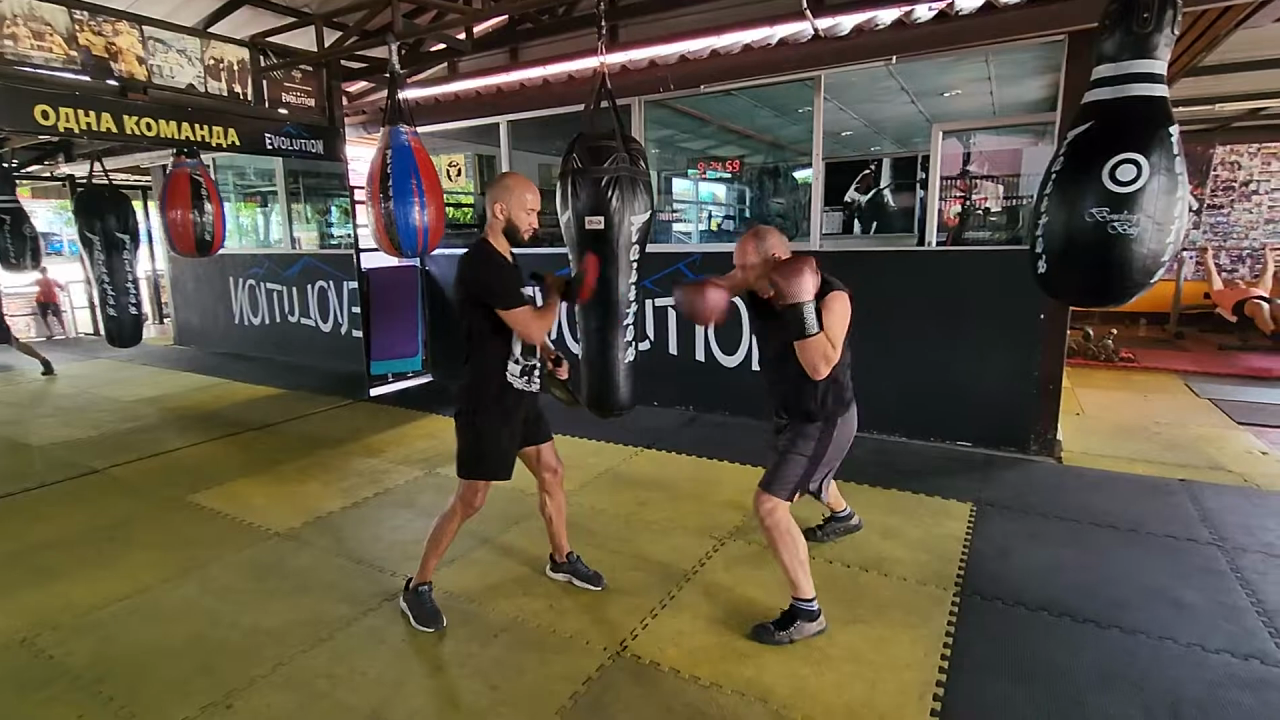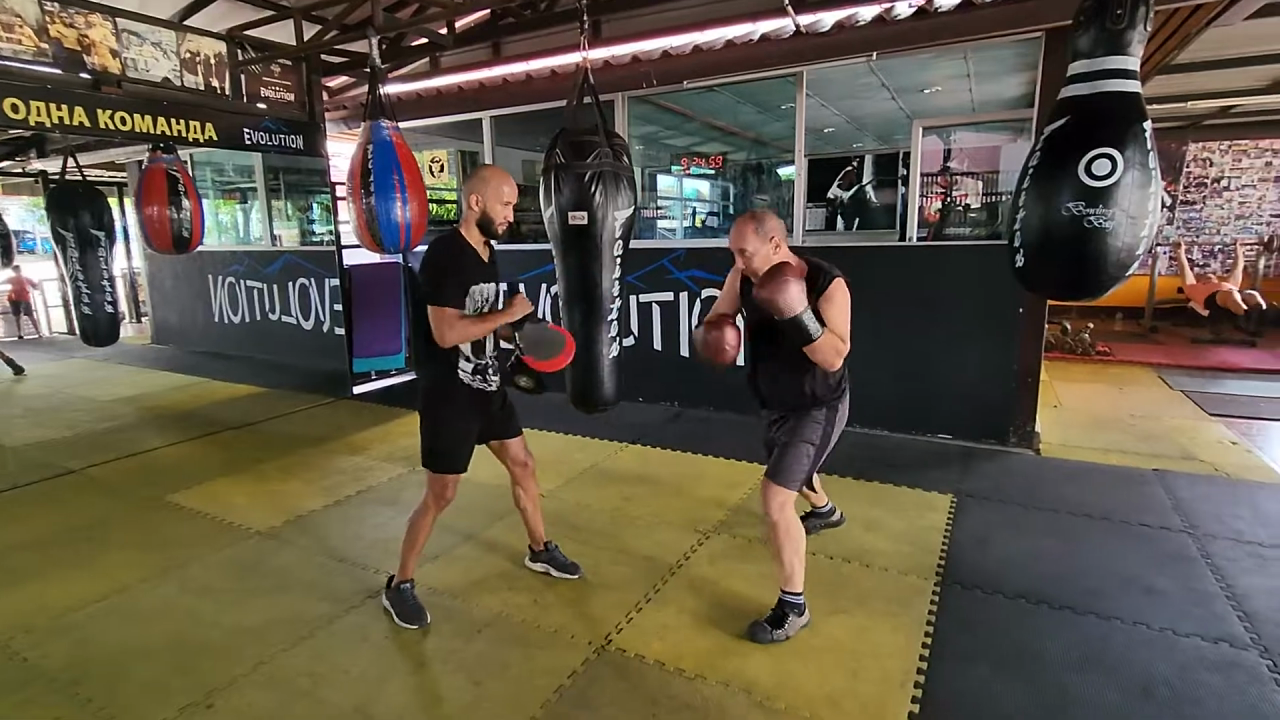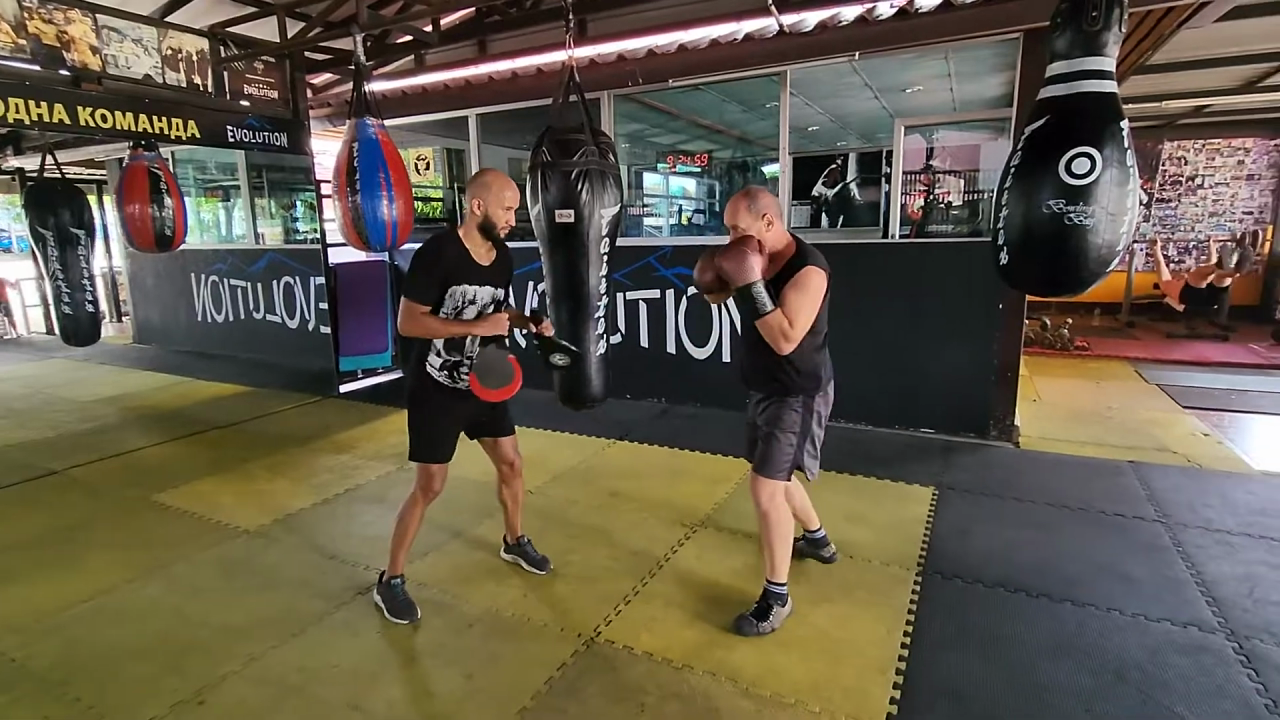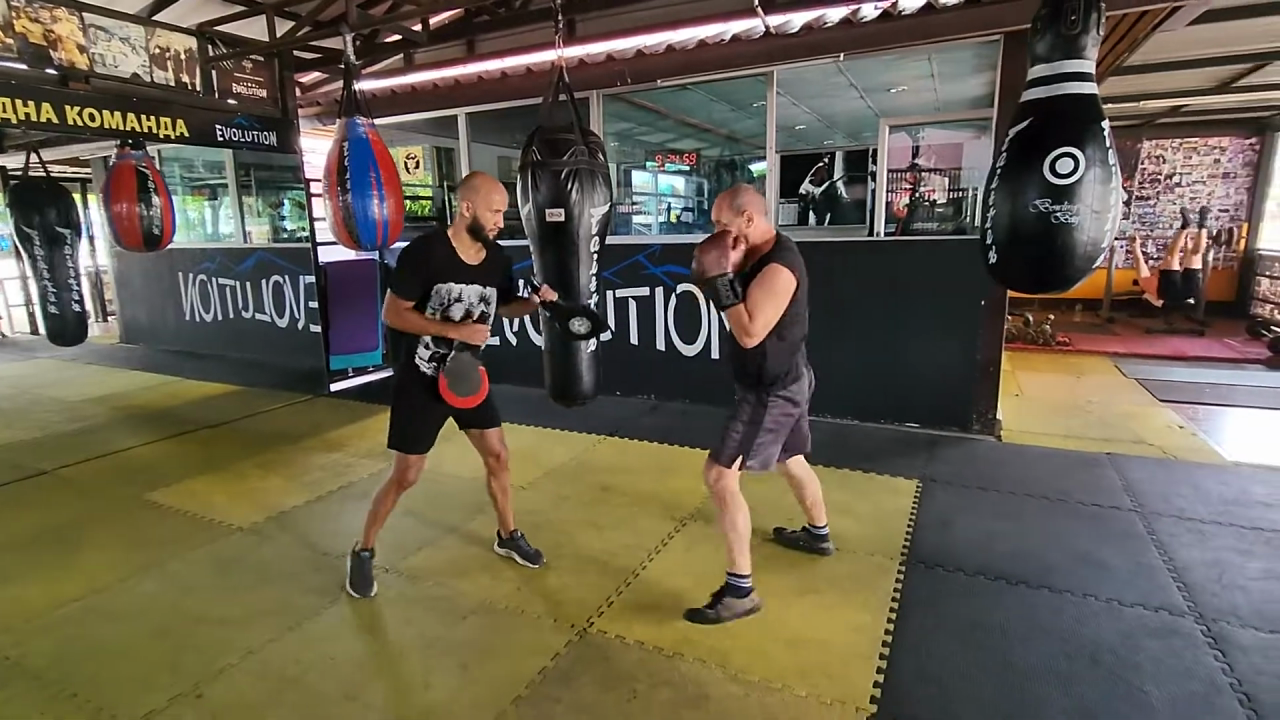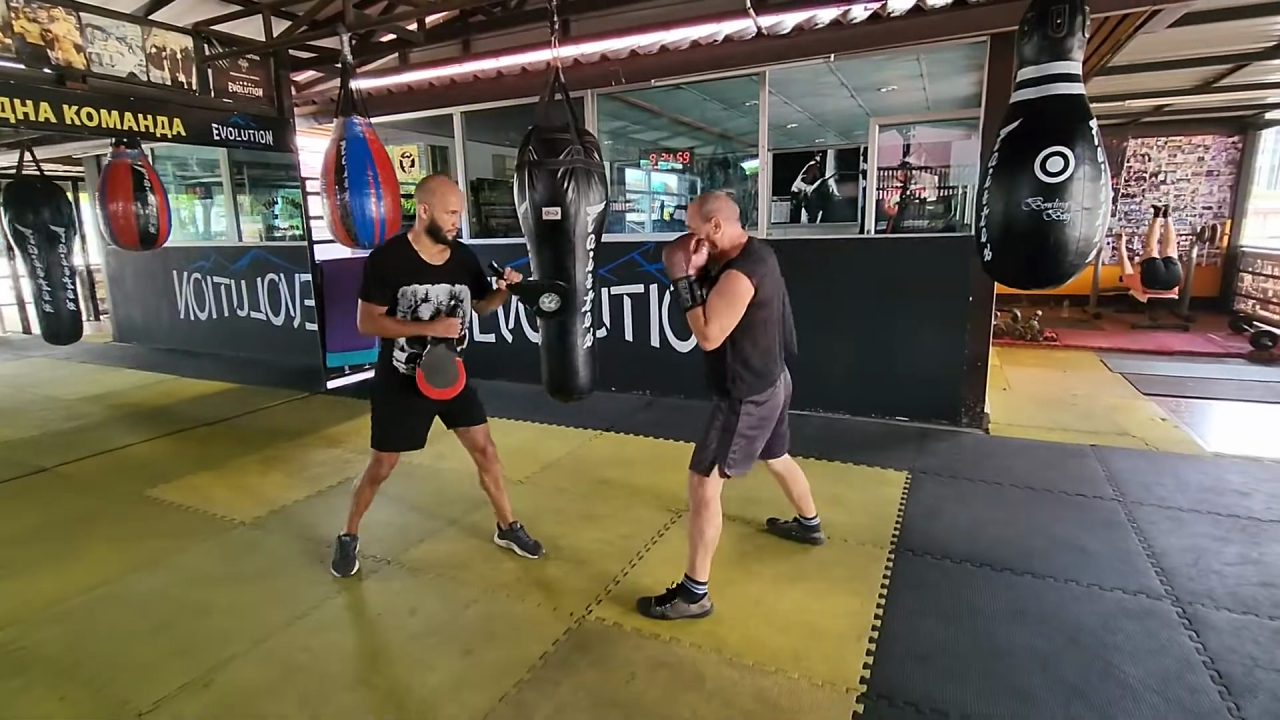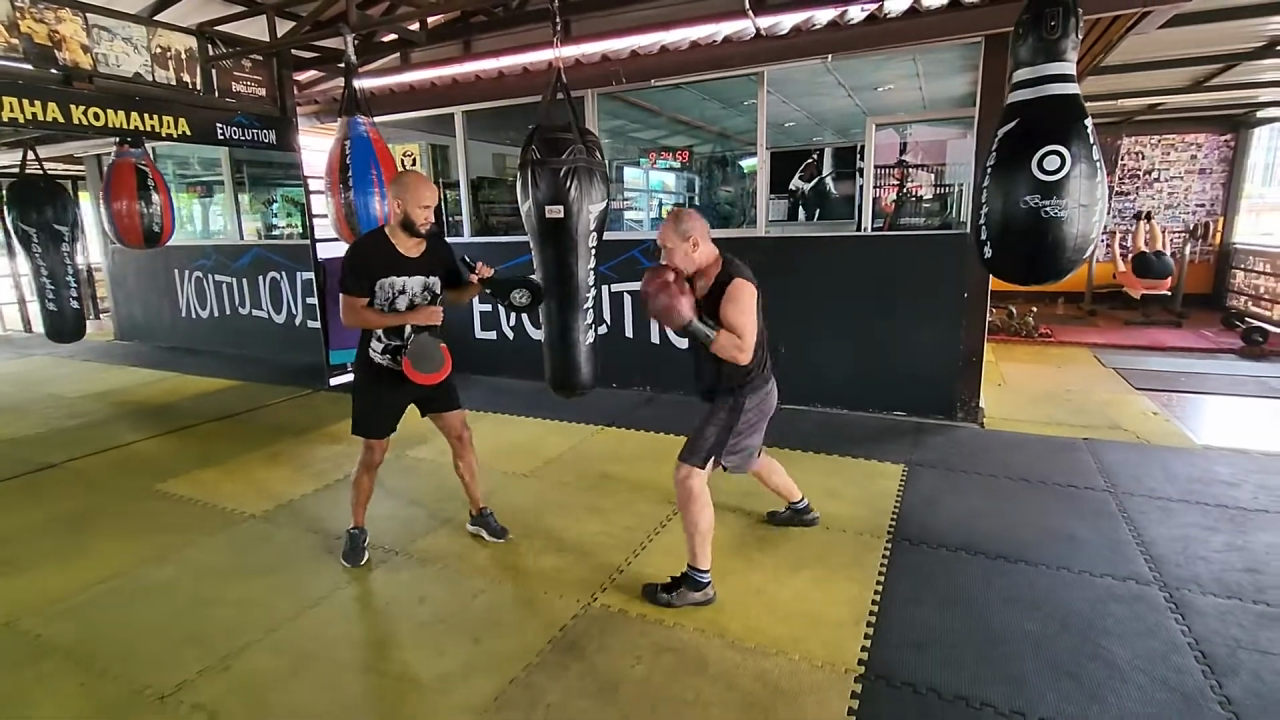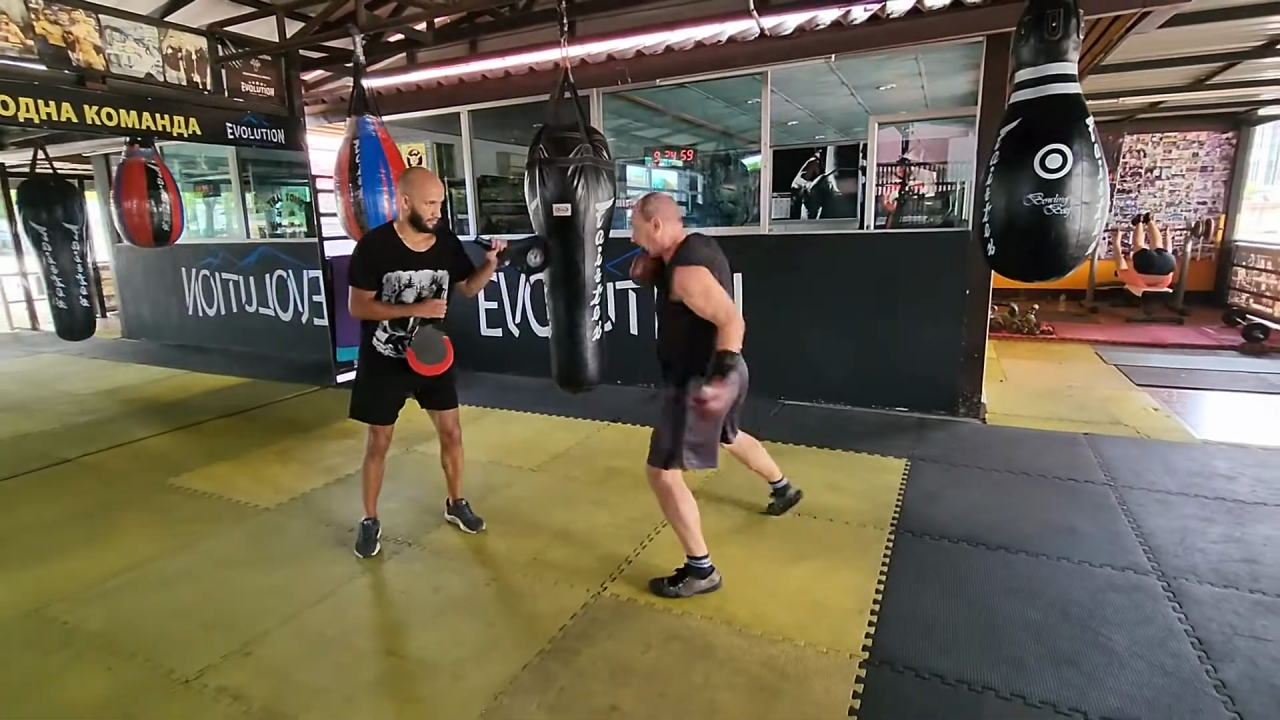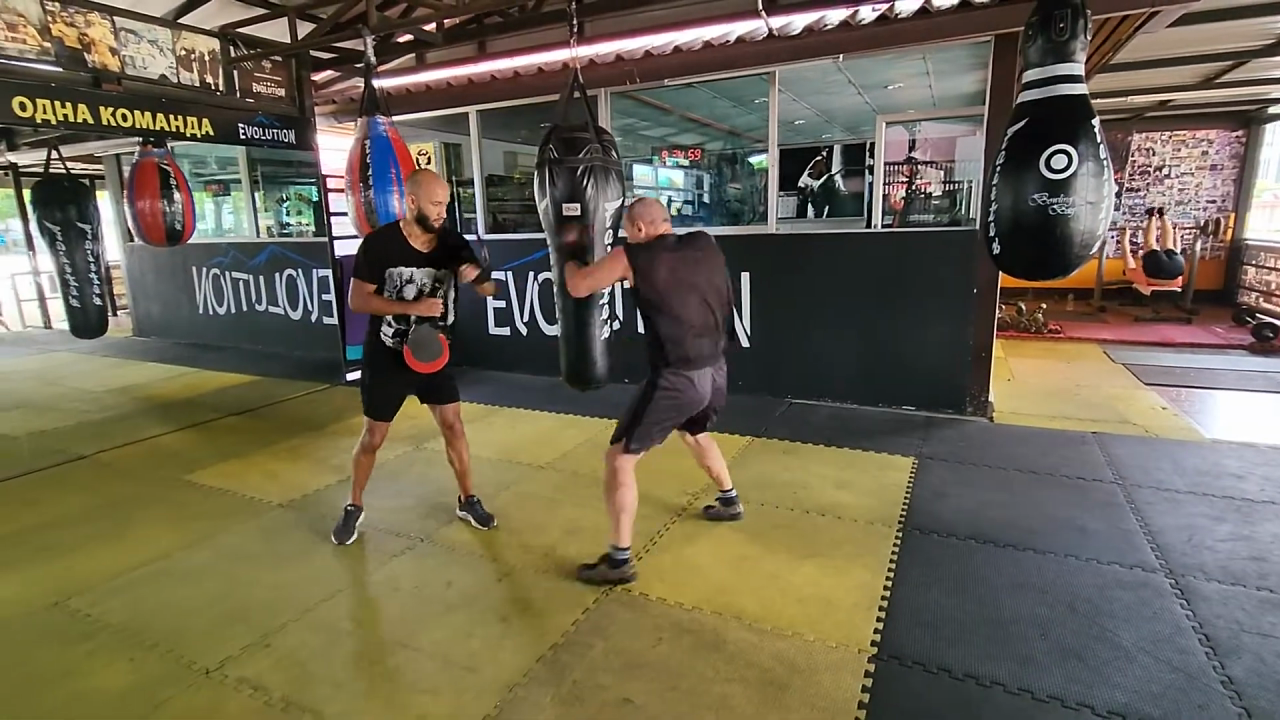
dt=0.2s
person 1, frame 1
left shoulder: (504, 260)
right shoulder: (484, 264)
right elbow: (531, 326)
left wrist: (550, 358)
right wrist: (556, 293)
left hip: (518, 392)
right hip: (488, 400)
left knee: (551, 471)
right knee: (470, 500)
left ankle: (562, 559)
right ankle: (418, 586)
person 1, frame 2
left shoulder: (485, 251)
right shoulder: (445, 255)
right elbow: (446, 333)
left wrist: (511, 337)
right wrist: (509, 313)
left hip: (488, 386)
right hip: (450, 393)
left knee: (523, 466)
right knee: (441, 494)
left ankle: (540, 549)
right ankle: (400, 585)
person 1, frame 3
left shoulder: (502, 256)
right shoulder: (436, 254)
right elbow: (408, 322)
left wrist: (526, 322)
right wrist: (478, 327)
right hip: (436, 388)
left knee: (511, 464)
right knee: (429, 486)
left ankle: (514, 541)
right ankle: (390, 581)
person 1, frame 4
left shoulder: (497, 258)
right shoulder: (423, 253)
left elbow: (504, 305)
right elbow: (392, 315)
left wrist: (535, 301)
right wrist: (453, 330)
right hip: (422, 380)
left knee: (498, 457)
right knee: (406, 475)
left ankle: (507, 535)
right ankle: (363, 552)
person 1, frame 5
left shoulder: (463, 256)
right shoulder: (387, 258)
left elbow: (481, 303)
right elbow: (367, 322)
left wrist: (504, 289)
right wrist: (428, 328)
right hip: (401, 380)
left knee: (486, 451)
right knee: (382, 467)
left ankle: (507, 527)
right ankle: (349, 536)
person 1, frame 6
left shoulder: (438, 247)
right shoulder: (364, 252)
left elbow: (452, 295)
right elbow: (350, 314)
left wrist: (477, 283)
right wrist: (409, 317)
right hip: (380, 370)
left knee: (461, 436)
right knee: (372, 456)
left ankle: (479, 513)
right ankle: (357, 530)
person 1, frame 7
left shoulder: (447, 241)
right shoulder: (373, 246)
left elbow: (468, 287)
right elbow: (358, 306)
left wrist: (491, 264)
right wrist: (414, 309)
right hip: (384, 360)
left knee: (451, 433)
right knee: (378, 443)
left ankle: (456, 503)
right ankle: (370, 521)
person 1, frame 8
left shoulder: (453, 243)
right shoulder: (379, 243)
left elbow: (486, 290)
right elbow: (357, 300)
left wrist: (477, 274)
right wrist: (411, 306)
right hip: (387, 355)
left knee: (453, 427)
right knee: (373, 437)
left ankle: (468, 500)
right ankle: (354, 508)
person 2, frame 1
left shoulder: (831, 297)
right shoulder: (754, 282)
left elbow: (819, 367)
right elbow: (706, 298)
left wrist: (802, 307)
right wrist: (693, 296)
left hip: (824, 419)
right hip: (793, 410)
left knee: (769, 507)
right knee: (806, 470)
left ankle: (807, 613)
right ankle: (844, 515)
person 2, frame 2
left shoulder: (829, 284)
right shoulder: (744, 277)
left elbow: (834, 358)
right elbow: (715, 319)
left wrist: (797, 315)
left hip: (819, 407)
right hip: (775, 403)
left knee: (775, 501)
right knee: (792, 467)
left ankle: (793, 607)
right ankle: (825, 510)
person 2, frame 3
left shoulder: (809, 271)
right shoulder: (748, 253)
left elbow: (784, 340)
right elbow: (716, 292)
left wrist: (752, 286)
right wrist: (712, 282)
left hip: (799, 396)
right hip: (764, 389)
left knee: (765, 491)
right knee: (775, 476)
left ankle: (777, 597)
right ankle: (818, 540)
person 2, frame 4
left shoulder: (779, 267)
right shoulder: (750, 250)
left elbow: (748, 334)
right elbow: (714, 291)
left wrist: (723, 278)
right wrist: (713, 273)
left hip: (772, 390)
right hip: (781, 381)
left knee: (719, 476)
right knee: (790, 459)
left ankle: (739, 588)
right ankle: (819, 533)
person 2, frame 5
left shoulder: (740, 273)
right shoulder: (754, 251)
left elbow: (708, 337)
right elbow: (719, 305)
left wrist: (686, 282)
right wrist: (698, 276)
left hip: (746, 395)
right hip: (770, 380)
left knee: (704, 485)
right knee: (776, 457)
left ankle: (694, 594)
right ankle: (810, 524)
person 2, frame 6
left shoulder: (735, 284)
right shoulder: (696, 273)
left elbow: (742, 352)
right elbow: (680, 315)
left wrist: (691, 322)
right wrist: (665, 299)
left hip: (743, 394)
right hip: (744, 391)
left knee: (688, 476)
right knee: (750, 458)
left ankle: (698, 580)
right ankle: (801, 508)
person 2, frame 7
left shoulder: (687, 268)
right shoulder: (699, 246)
left elbow: (731, 322)
left wrist: (717, 380)
right wrist: (650, 271)
left hip: (700, 385)
right hip: (724, 373)
left knee: (662, 472)
right knee: (729, 436)
left ankle: (701, 569)
right ankle: (783, 488)
person 2, frame 8
left shoulder: (634, 255)
right shoulder: (705, 244)
left elbow: (578, 287)
left hip: (676, 378)
right hip: (715, 369)
left knee: (619, 458)
right knee: (696, 432)
left ankle: (619, 559)
right ankle: (729, 500)
